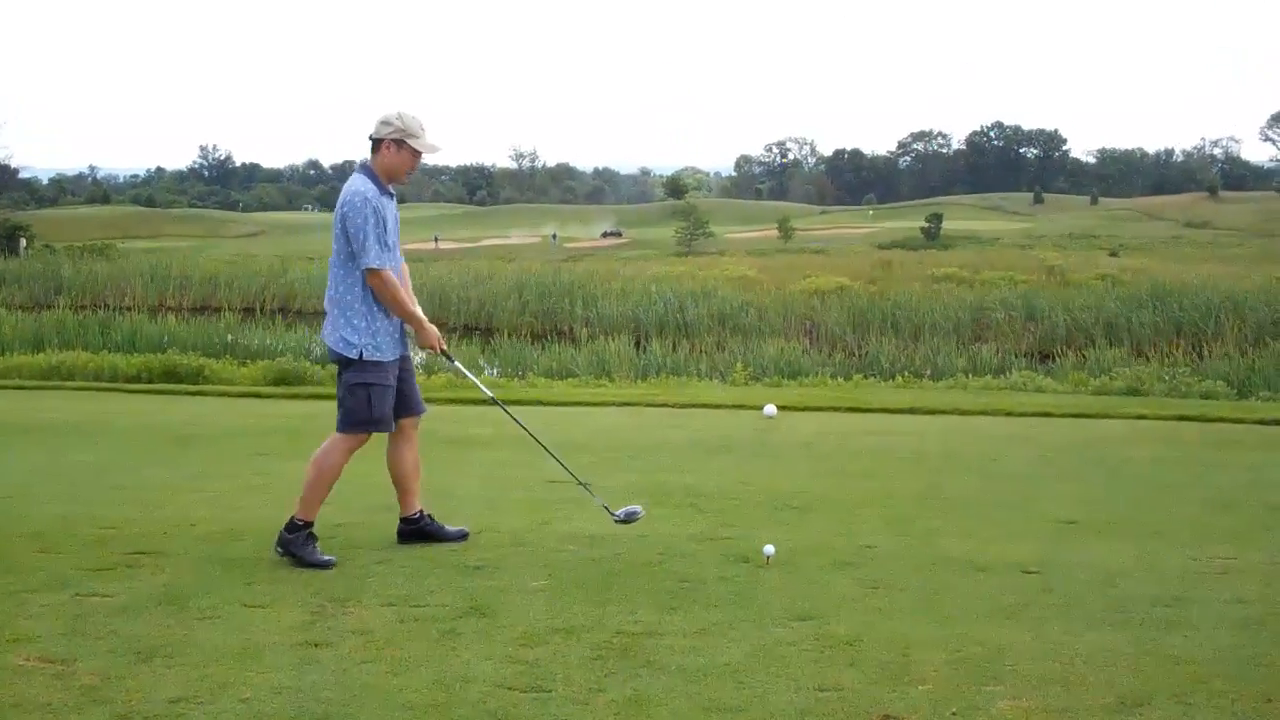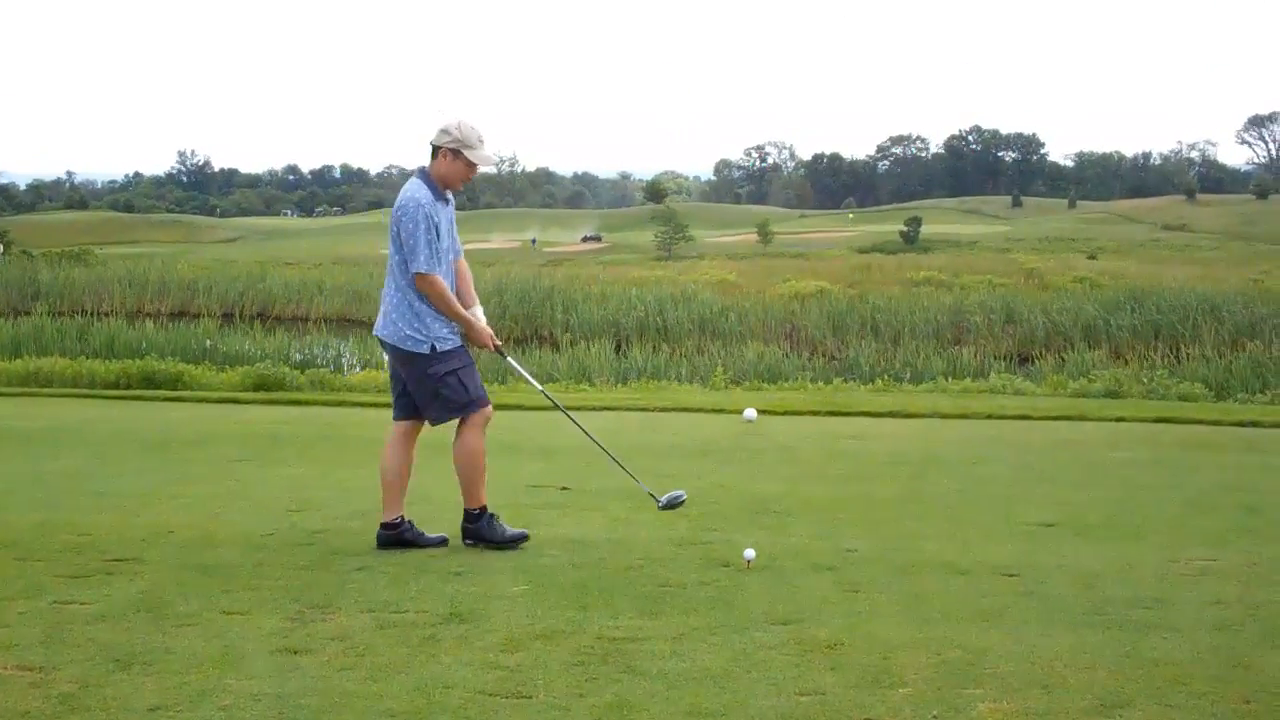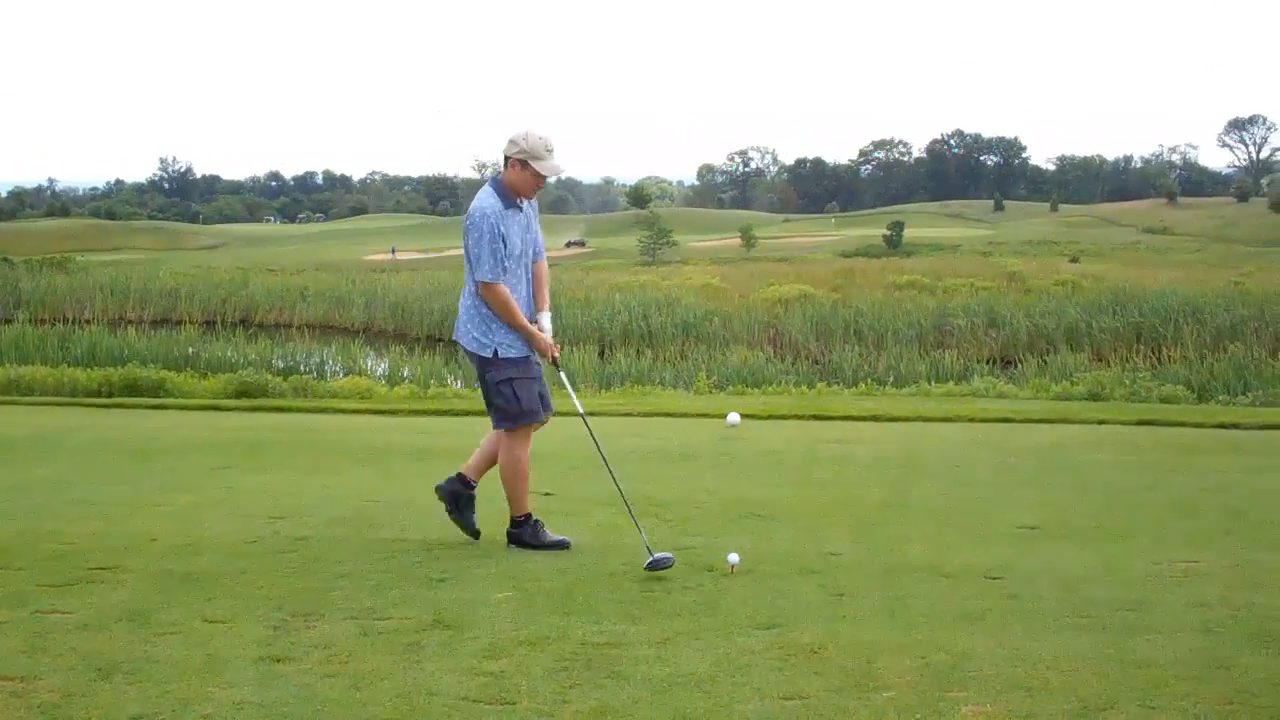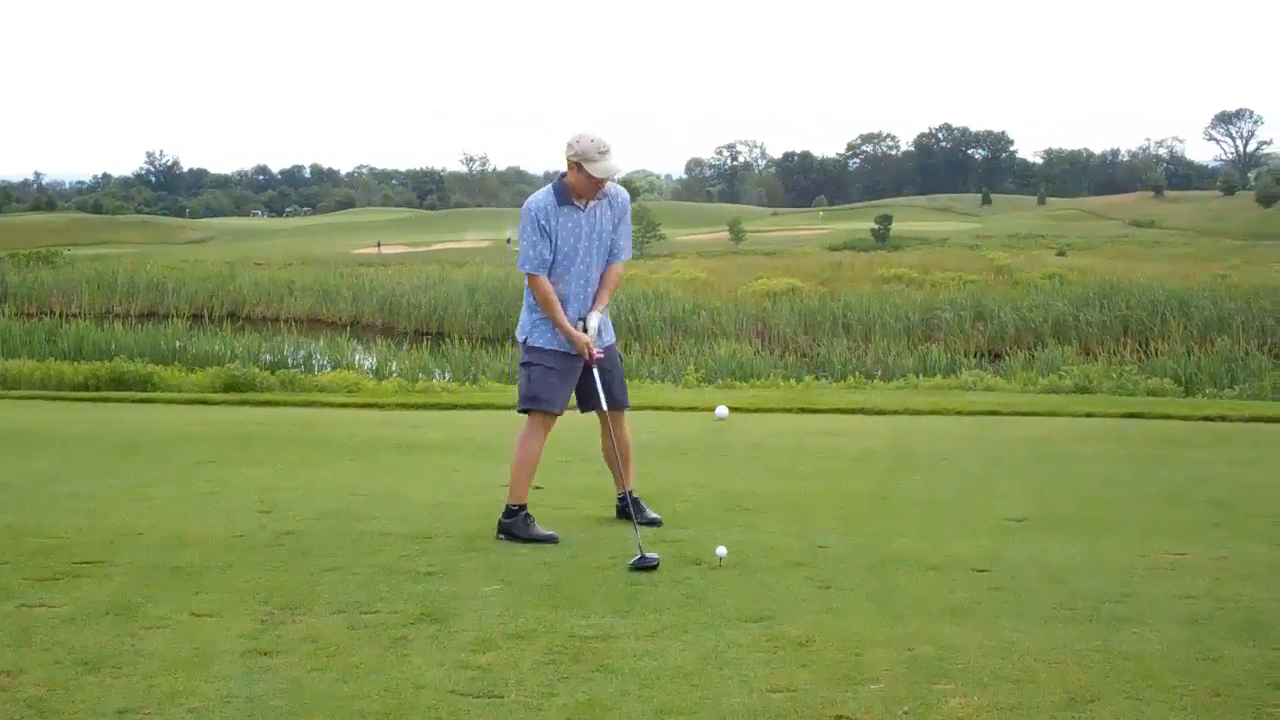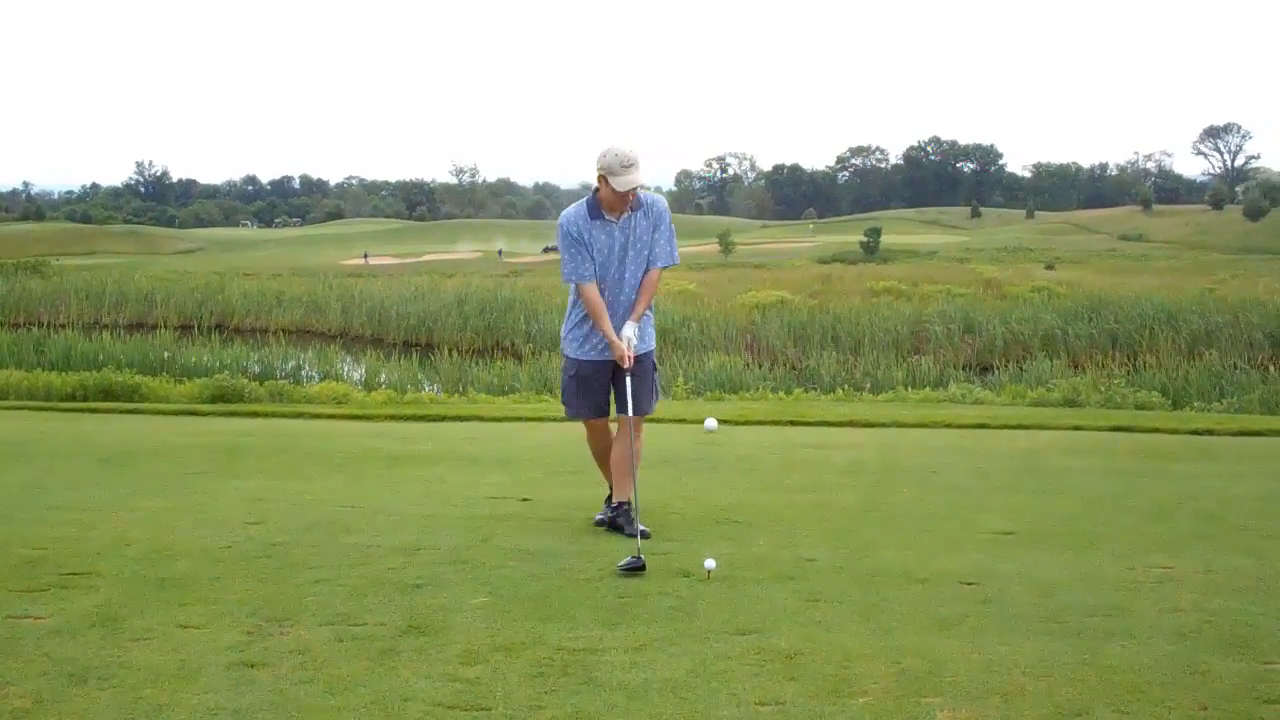
dt=0.4s
person 1, frame 1
left shoulder: (384, 194)
right shoulder: (361, 196)
right elbow: (375, 275)
left wrist: (416, 313)
right wrist: (419, 324)
left hip: (387, 337)
right hip: (364, 340)
left knee: (406, 424)
right knee: (352, 435)
left ankle: (413, 519)
right ankle: (297, 530)
person 1, frame 2
left shoulder: (444, 197)
right shoulder: (417, 202)
left elbow: (456, 260)
right elbow: (424, 278)
left wrist: (476, 311)
right wrist: (469, 324)
left hip: (409, 334)
right hip: (425, 336)
left knee: (407, 425)
right knee: (476, 415)
left ankle: (392, 523)
right ankle: (477, 519)
person 1, frame 3
left shoulder: (526, 203)
right shoulder: (486, 212)
left elbow: (538, 260)
right elbow: (489, 287)
left wrist: (544, 317)
right wrist: (533, 335)
left hip: (512, 337)
right hip: (497, 340)
left knee: (529, 420)
right knee: (520, 427)
left ankle: (461, 485)
right ankle: (522, 524)
person 1, frame 4
left shoulder: (618, 200)
right shoulder: (538, 208)
left elbow: (616, 261)
right elbow: (537, 278)
left wrist: (596, 315)
right wrist: (569, 332)
left hip: (597, 332)
right hip: (548, 334)
left knee: (614, 414)
right knee: (540, 418)
left ankle: (626, 499)
right ankle: (513, 514)
person 1, frame 5
left shoulder: (656, 208)
right shoulder: (572, 221)
left elbow: (655, 270)
right elbow: (586, 287)
left wrist: (632, 324)
right wrist: (612, 340)
left hip: (637, 335)
right hip: (587, 339)
left knee: (632, 422)
right knee: (594, 422)
left ankle: (623, 508)
right ankle: (615, 493)
